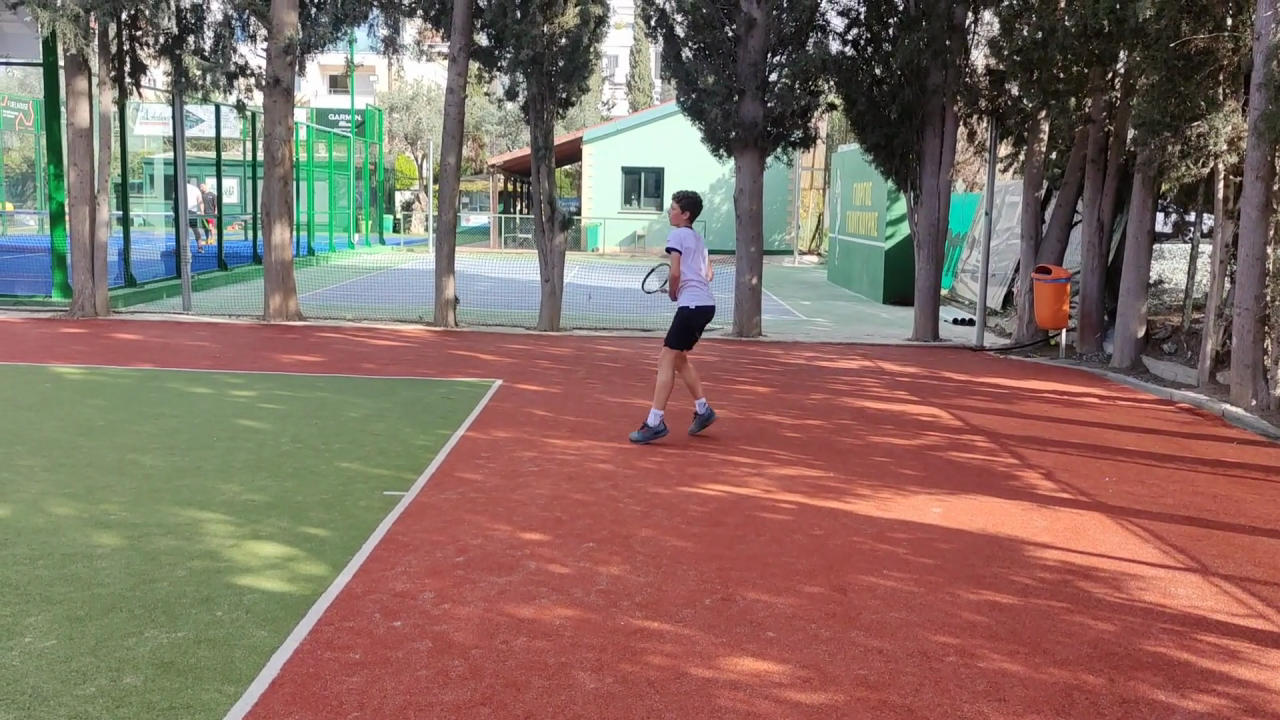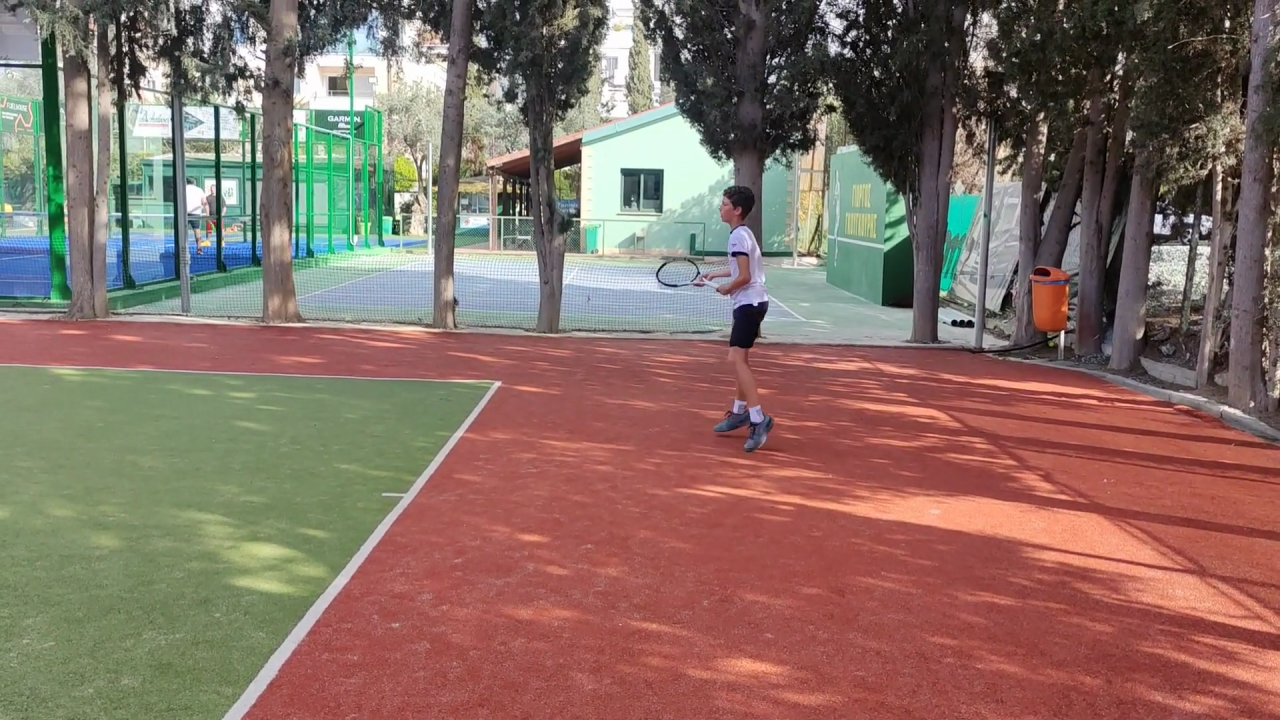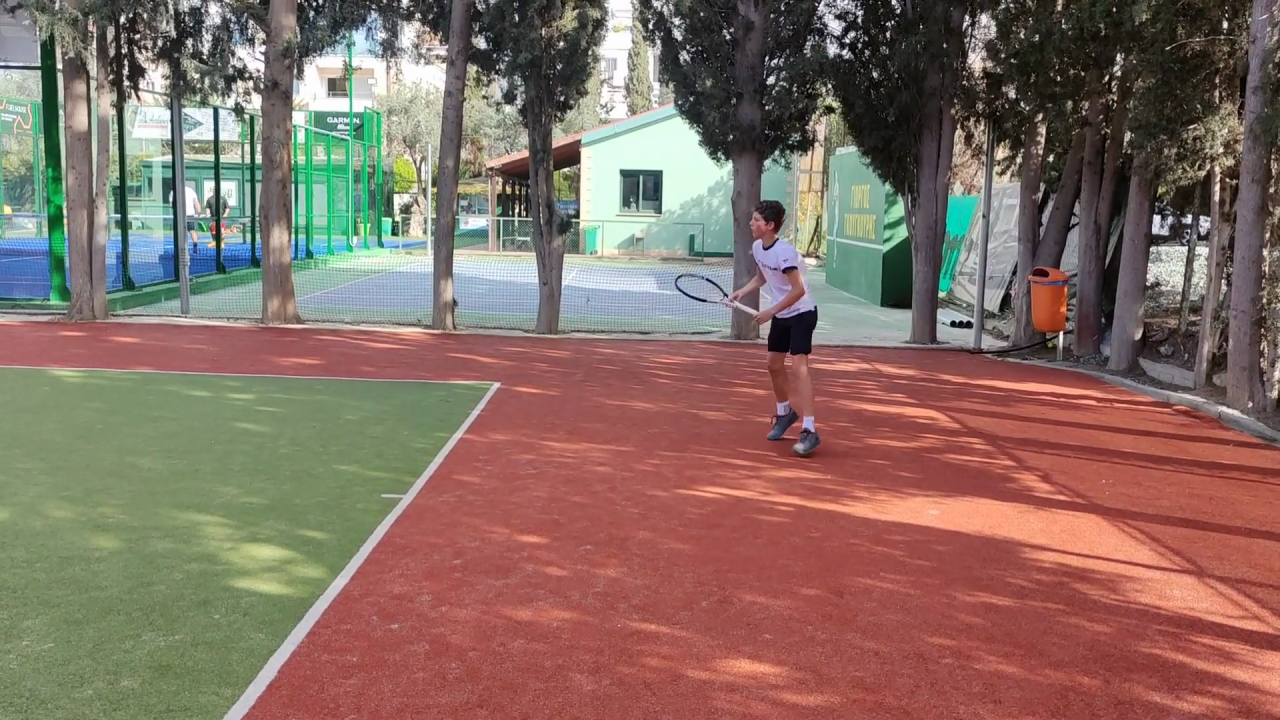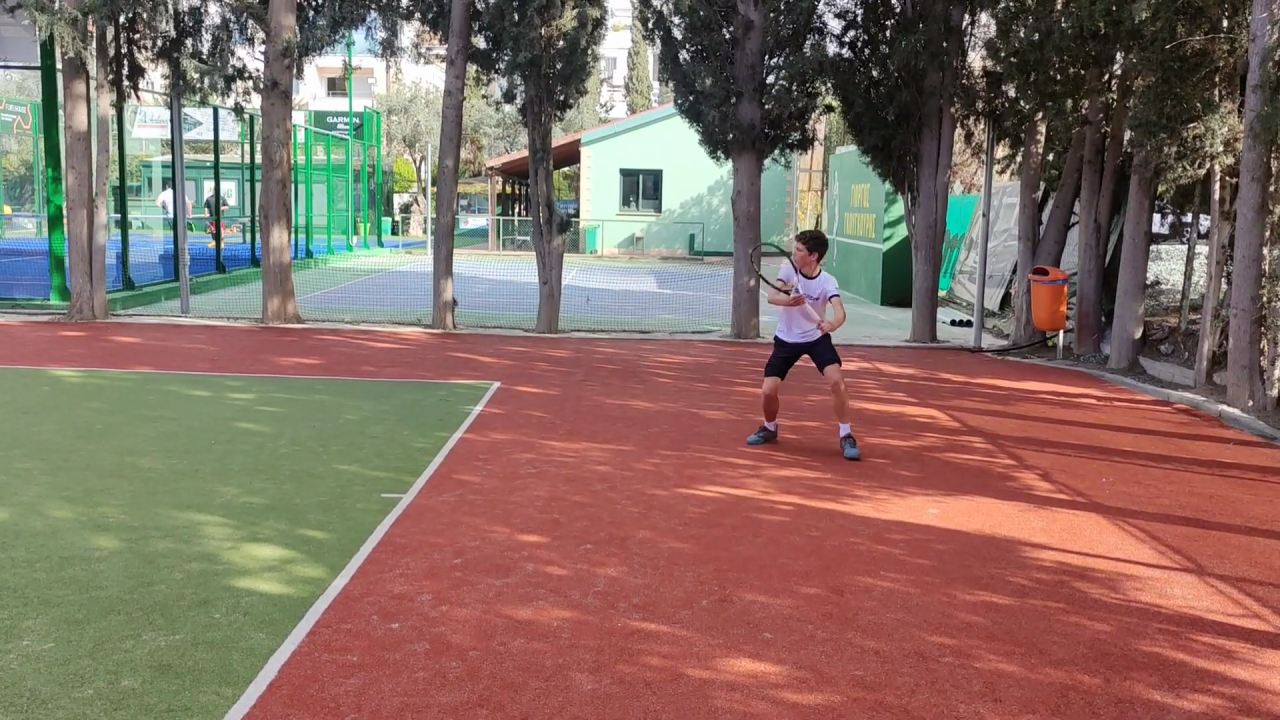
dt=0.4s
person 1, frame 1
left shoulder: (676, 235)
right shoulder: (699, 239)
left elbow: (675, 272)
left wrist: (672, 291)
left hip: (692, 306)
right hip: (705, 306)
left knee: (666, 359)
right knee: (680, 359)
left ankle: (654, 423)
right ankle: (703, 410)
person 1, frame 2
left shoulder: (738, 236)
right shoulder: (743, 234)
left elbow: (744, 276)
left wrist: (725, 289)
right wrist: (716, 274)
left hip: (749, 304)
right hip: (748, 304)
left knee: (736, 360)
right knee: (738, 360)
left ankle: (759, 419)
right ankle: (739, 412)
person 1, frame 3
left shoulder: (785, 251)
right shoulder: (757, 247)
left elbow: (798, 290)
left wrist: (770, 311)
right wrist: (742, 291)
left hip: (801, 313)
right hip: (781, 315)
left knee: (799, 368)
right knee: (774, 364)
left ankle: (809, 431)
right ankle: (785, 413)
person 1, frame 4
left shoulder: (828, 282)
right shoulder: (788, 270)
left elbow: (840, 313)
right elbow: (772, 297)
left wrist: (832, 324)
right wrist: (789, 301)
left hip: (817, 338)
right hip: (787, 339)
left knee: (836, 380)
right knee: (768, 391)
left ankle: (846, 436)
right ankle: (769, 428)
